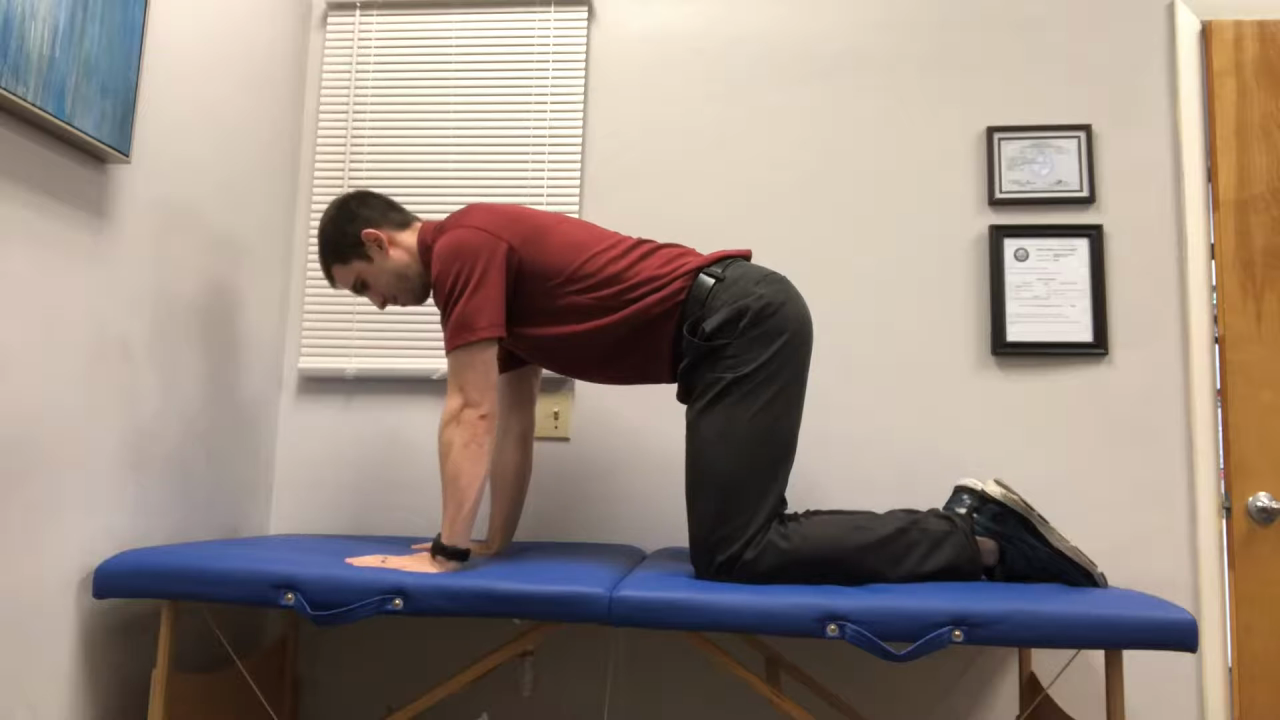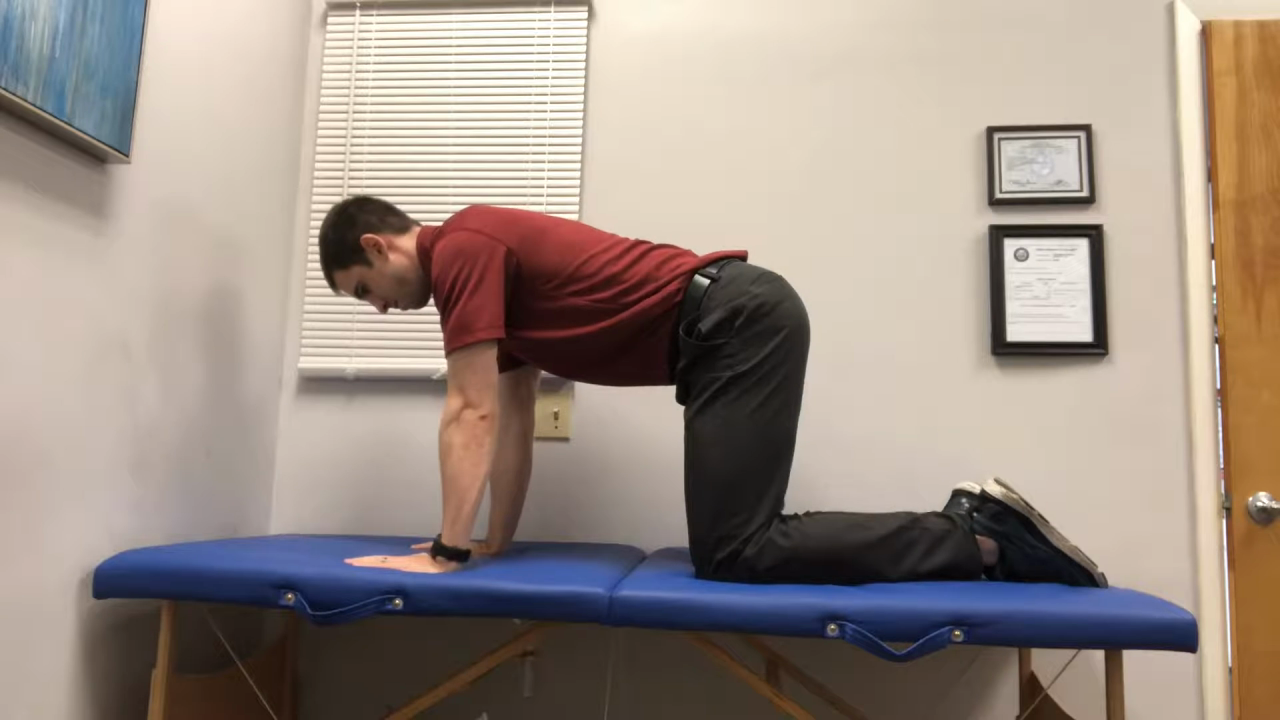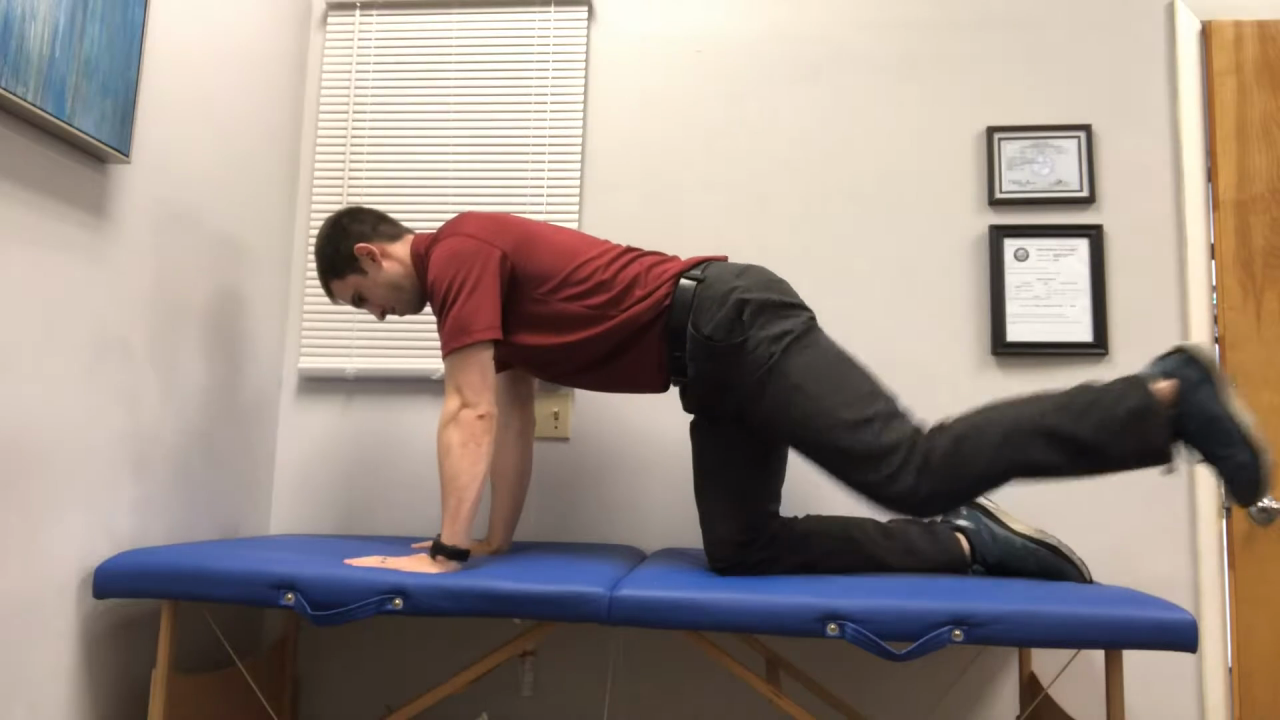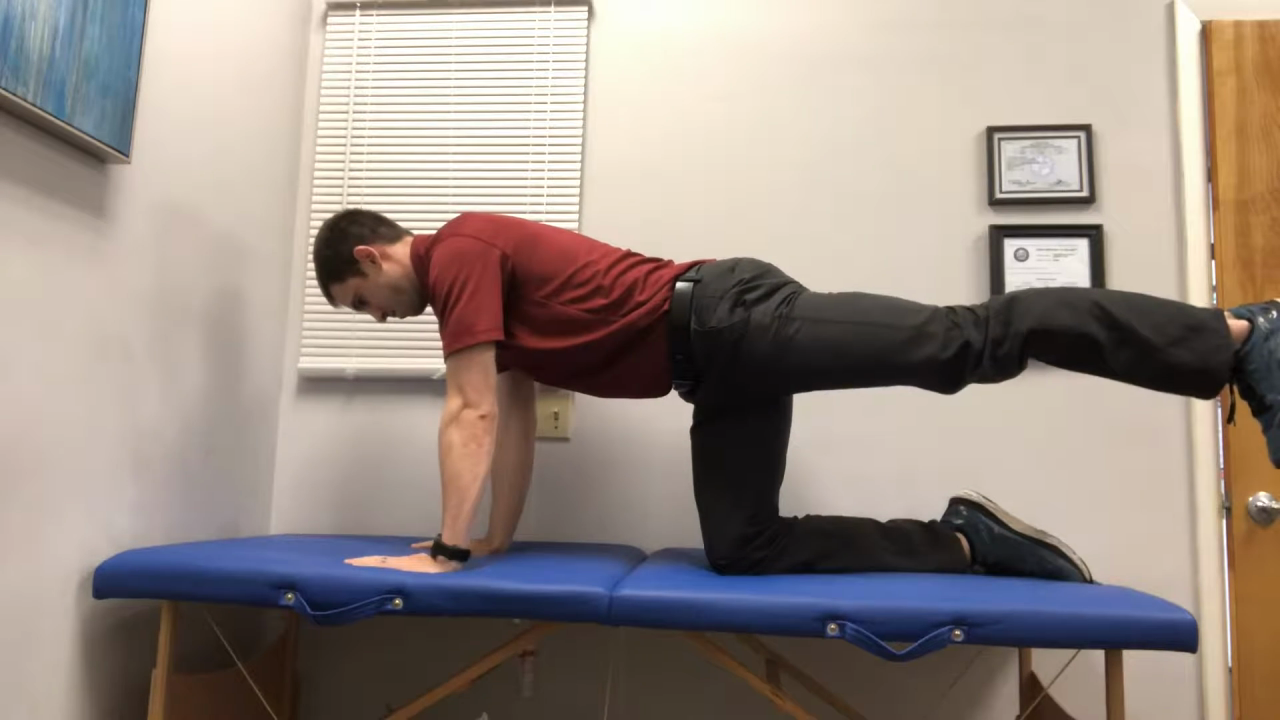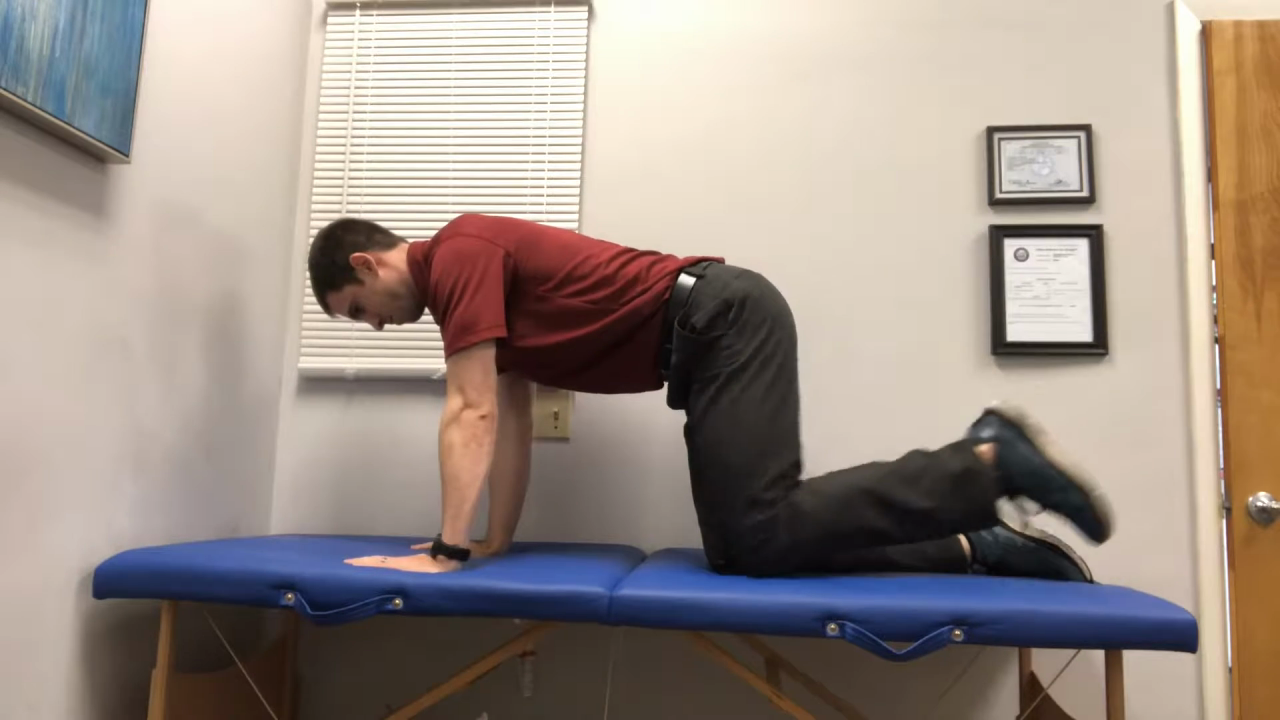
dt=1s
person 1, frame 1
left shoulder: (461, 248)
right shoulder: (495, 259)
left elbow: (470, 415)
right elbow: (514, 419)
left wrist: (448, 551)
right wrist: (496, 541)
left hip: (741, 320)
right hip: (743, 324)
left knee: (732, 554)
right knee: (740, 536)
left ankle: (981, 538)
right ankle: (960, 523)
person 1, frame 2
left shoulder: (459, 248)
right shoulder: (491, 260)
left elbow: (471, 413)
right elbow: (513, 416)
left wrist: (446, 551)
right wrist: (496, 539)
left hip: (737, 321)
right hip: (735, 325)
left knee: (733, 554)
right knee: (738, 539)
left ankle: (981, 537)
right ankle: (965, 525)
person 1, frame 3
left shoulder: (457, 251)
right shoulder: (474, 277)
left elbow: (469, 414)
right elbow: (512, 418)
left wrist: (448, 550)
right wrist: (497, 537)
left hip: (726, 319)
right hip: (716, 358)
left knee: (913, 467)
right knee: (744, 550)
left ankle: (1170, 394)
right ankle: (968, 542)
person 1, frame 4
left shoulder: (460, 253)
right shoulder: (481, 284)
left elbow: (471, 415)
right elbow: (514, 418)
left wrist: (448, 550)
right wrist: (497, 539)
left hip: (731, 317)
right hip: (721, 366)
left knee: (966, 341)
right knee: (744, 547)
right ankle: (966, 540)
person 1, frame 5
left shoulder: (456, 254)
right shoulder: (474, 280)
left elbow: (471, 414)
right elbow: (512, 419)
left wrist: (446, 550)
right wrist: (494, 541)
left hip: (722, 319)
right hip: (708, 340)
left knee: (766, 532)
right knee: (747, 546)
left ankle: (983, 463)
right ankle: (968, 539)
